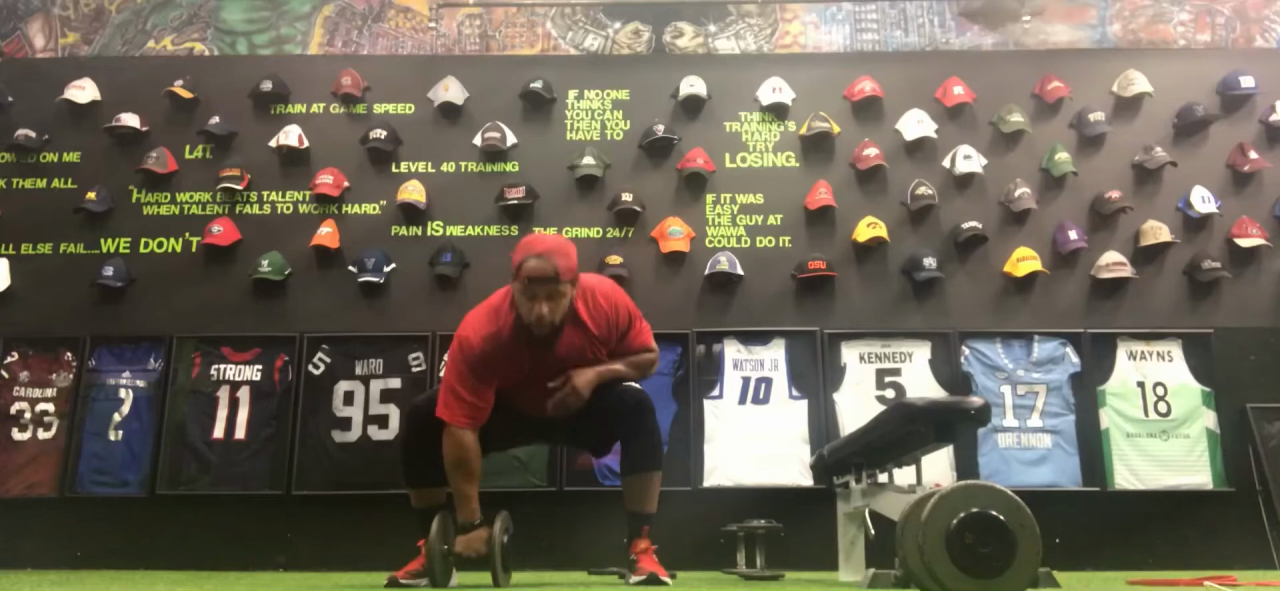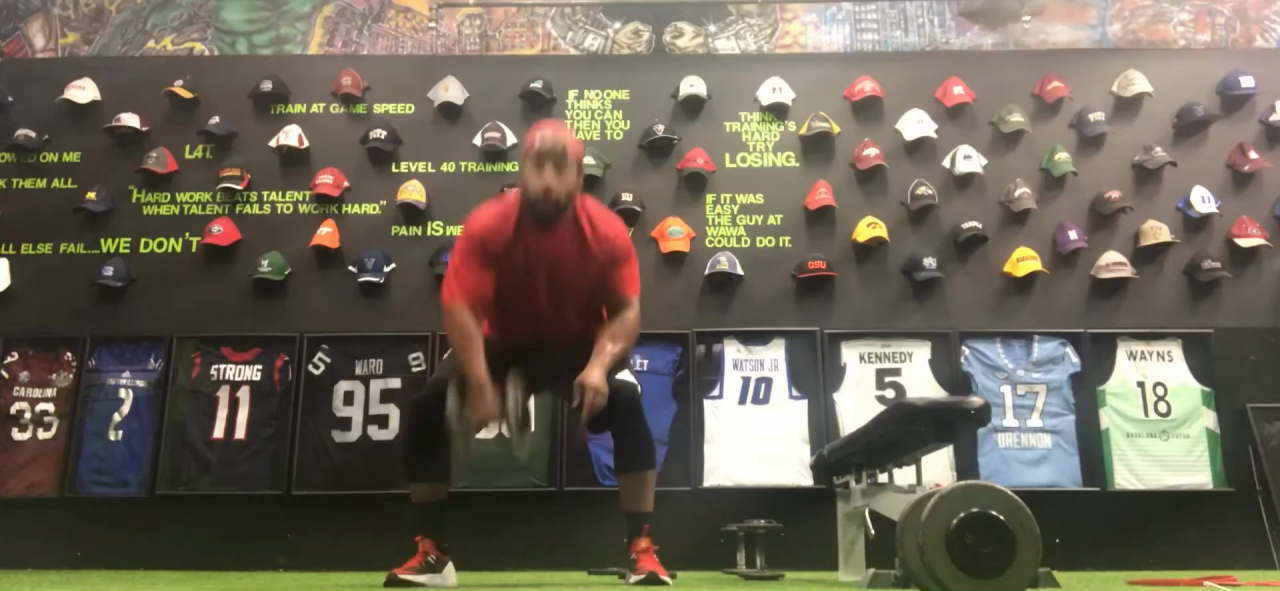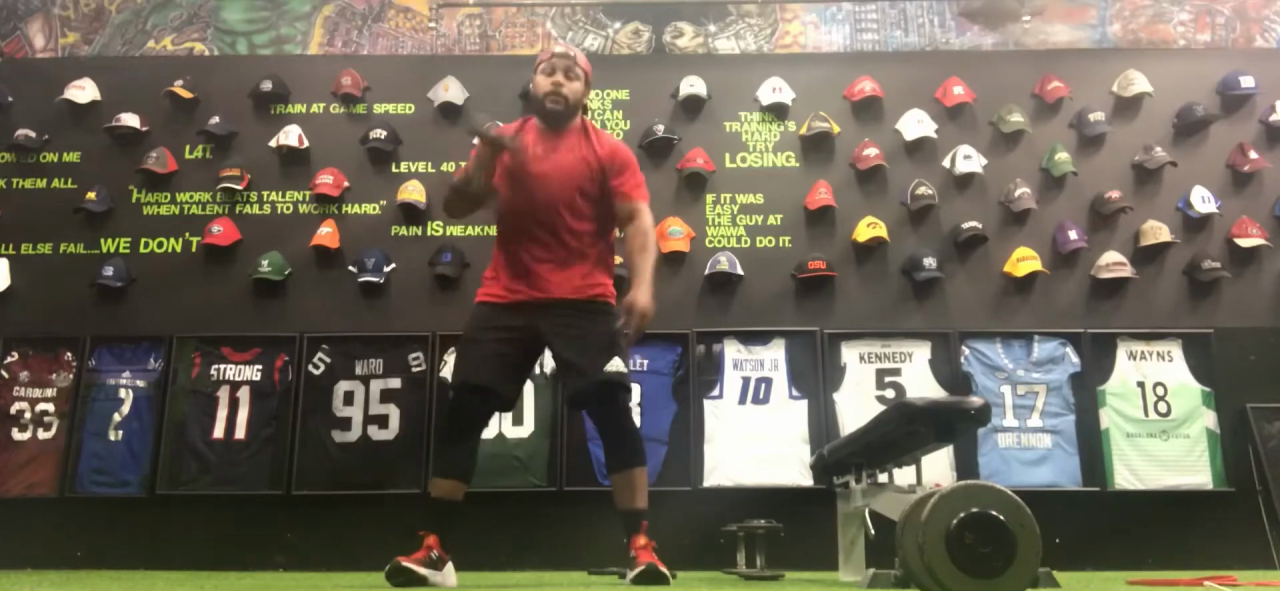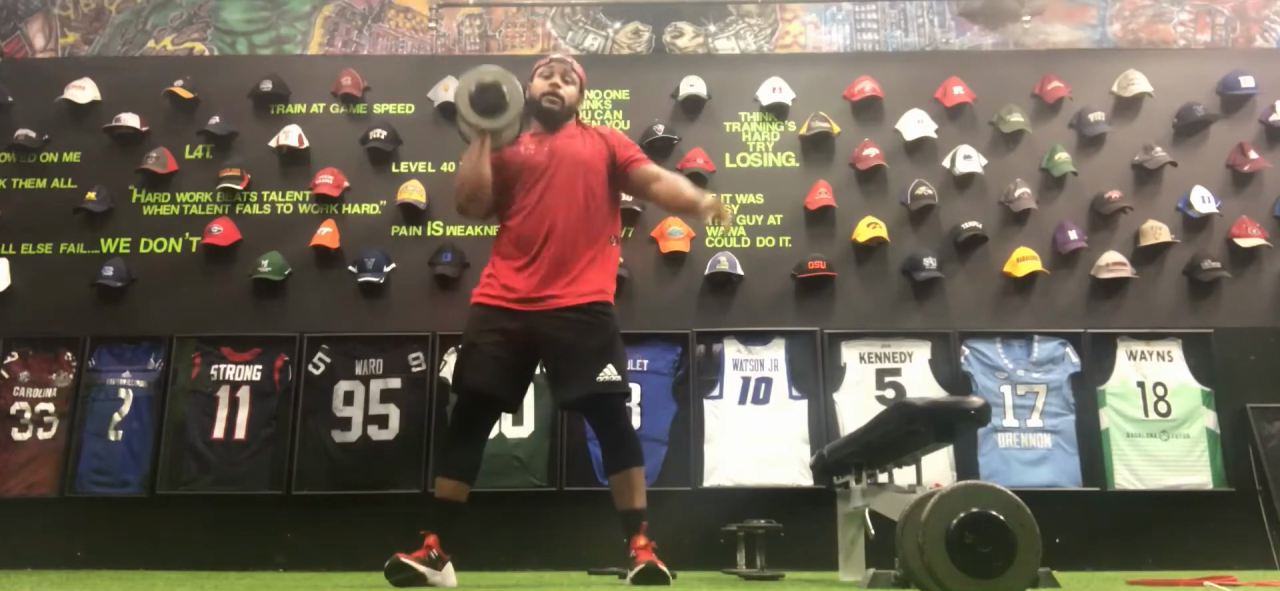
dt=0.3s
person 1, frame 1
left shoulder: (608, 302)
right shoulder: (479, 333)
left elbow: (648, 355)
right elbow: (460, 429)
left wrist: (595, 374)
right wrist: (469, 522)
left hip: (582, 402)
right hip: (505, 408)
left knee: (637, 409)
right knee: (421, 422)
left ankle: (642, 551)
person 1, frame 2
left shoulder: (606, 232)
right shoulder: (487, 228)
left elbow: (626, 312)
right elbow: (459, 311)
left wrist: (598, 367)
right wrist: (480, 388)
left hip: (580, 345)
right hip: (506, 346)
left knee: (626, 407)
right knee: (427, 412)
left ankle: (642, 550)
right ankle: (431, 553)
person 1, frame 3
left shoulder: (609, 151)
right shoulder: (499, 142)
left elbow: (638, 220)
right elbow: (459, 199)
left wrist: (643, 286)
right wrist: (476, 167)
left hip: (584, 303)
right hip: (504, 301)
left knee: (613, 409)
right knee: (462, 414)
left ankle: (641, 547)
person 1, frame 4
left shoulder: (604, 143)
right shoulder: (504, 149)
left elbow: (655, 182)
right elbow: (470, 203)
left wrist: (699, 199)
right wrist: (482, 138)
left hip: (580, 306)
right hip: (501, 305)
left knee: (611, 415)
right knee: (469, 417)
left ankle: (641, 546)
